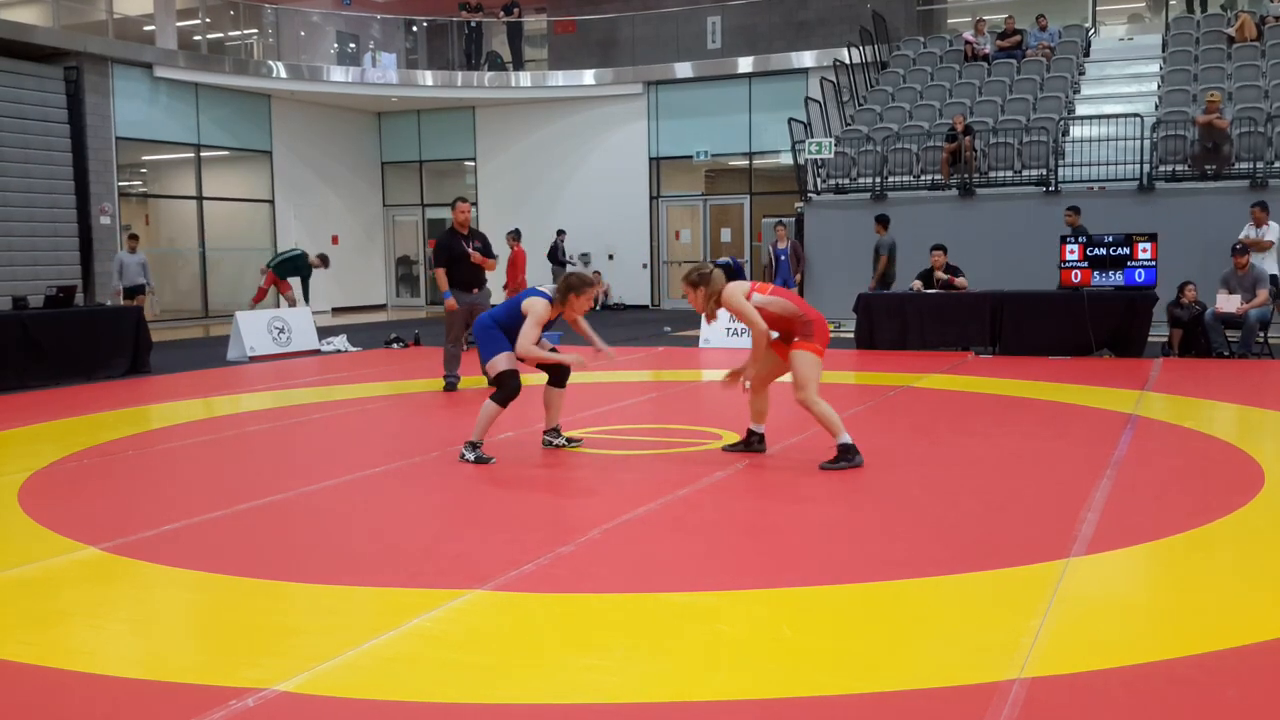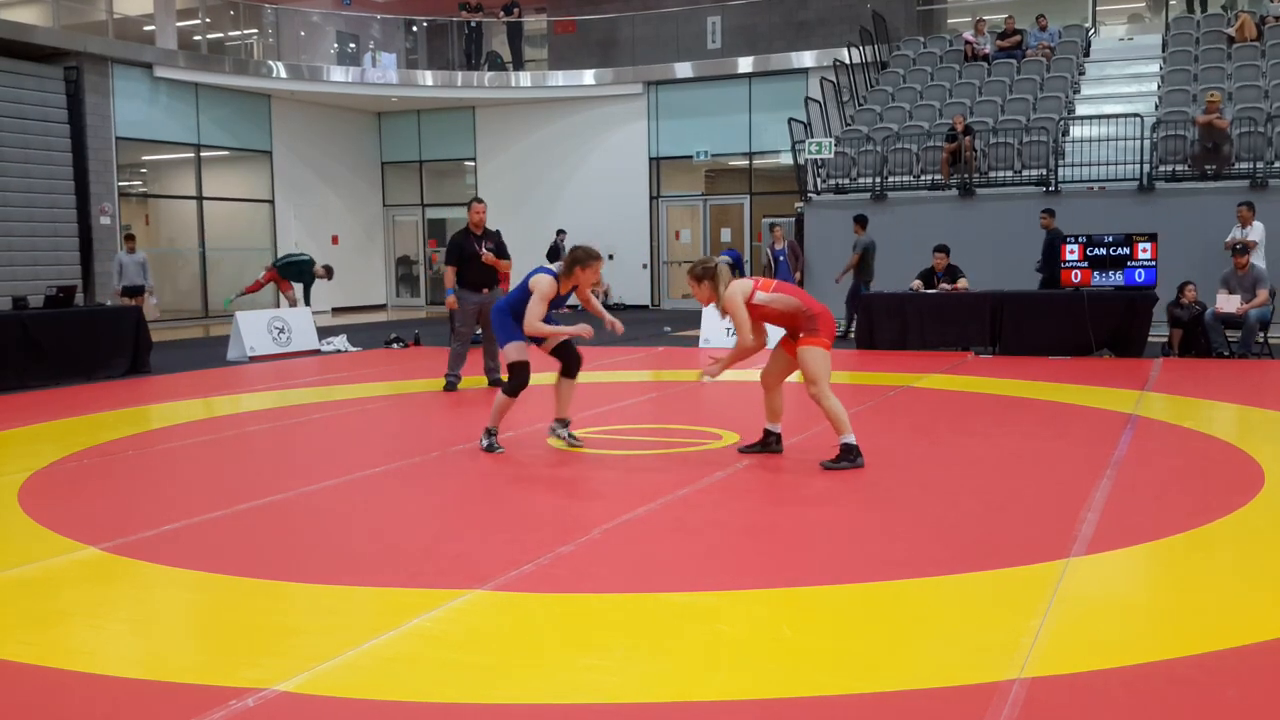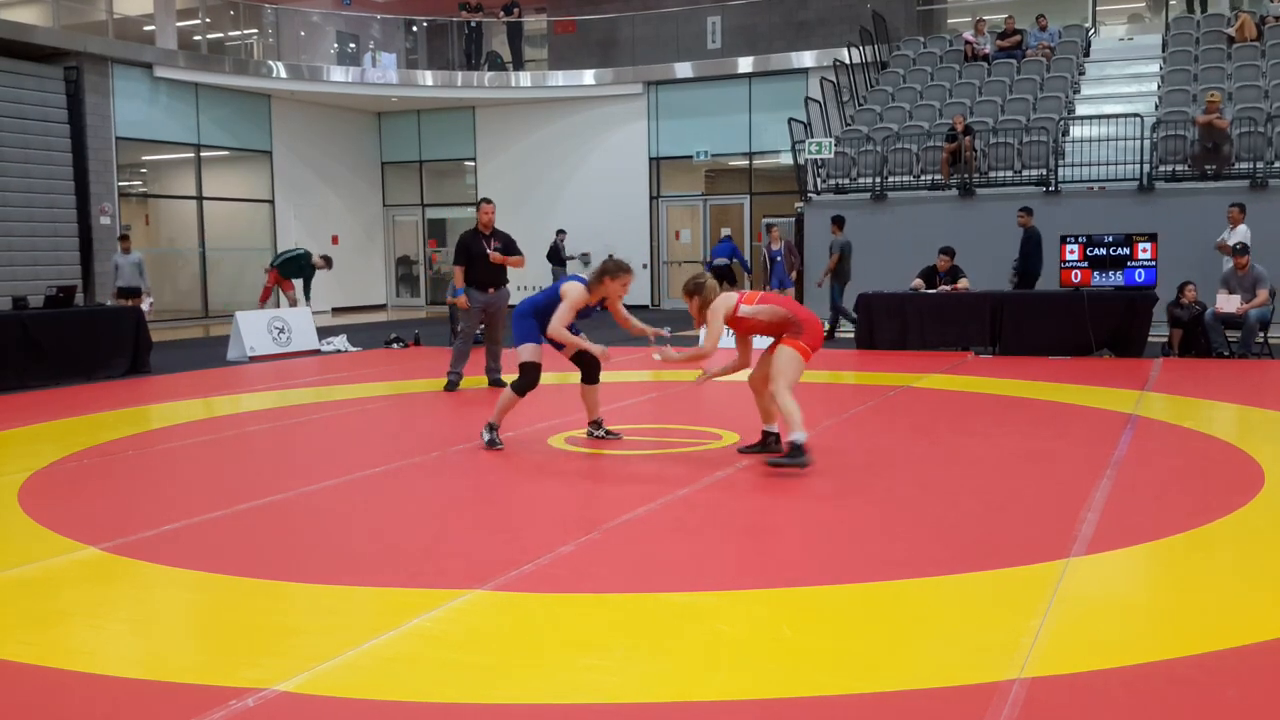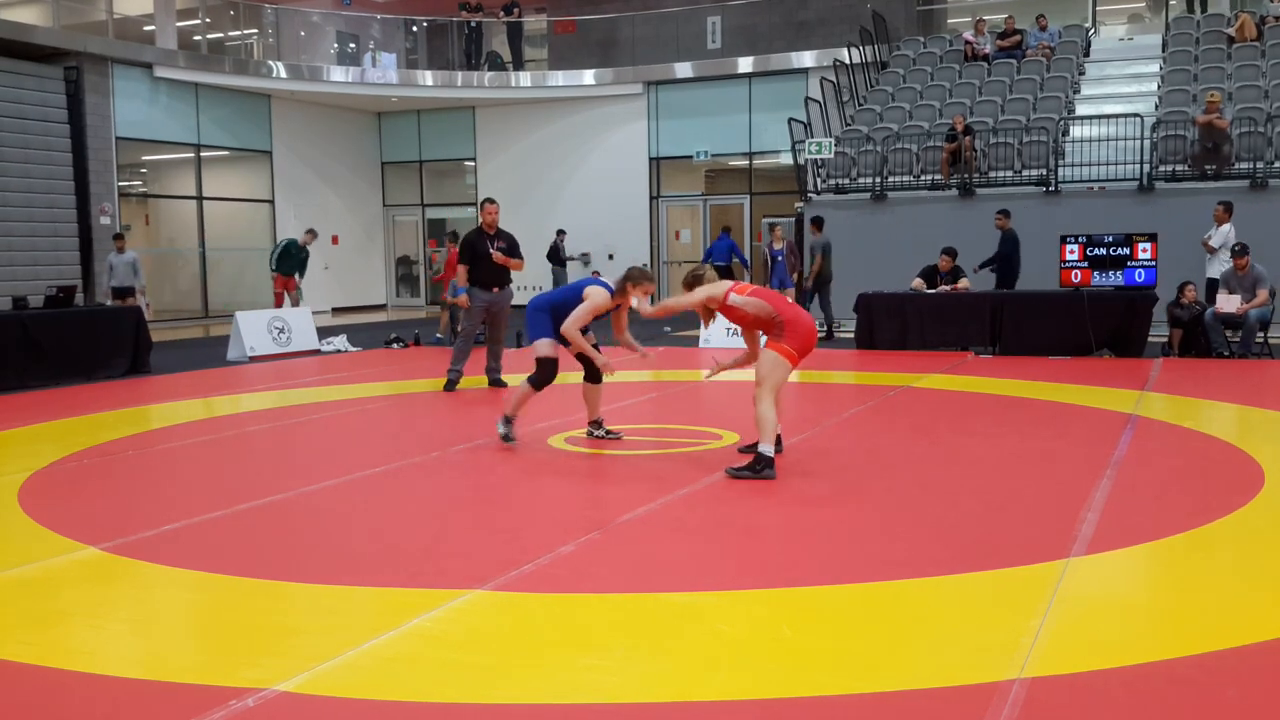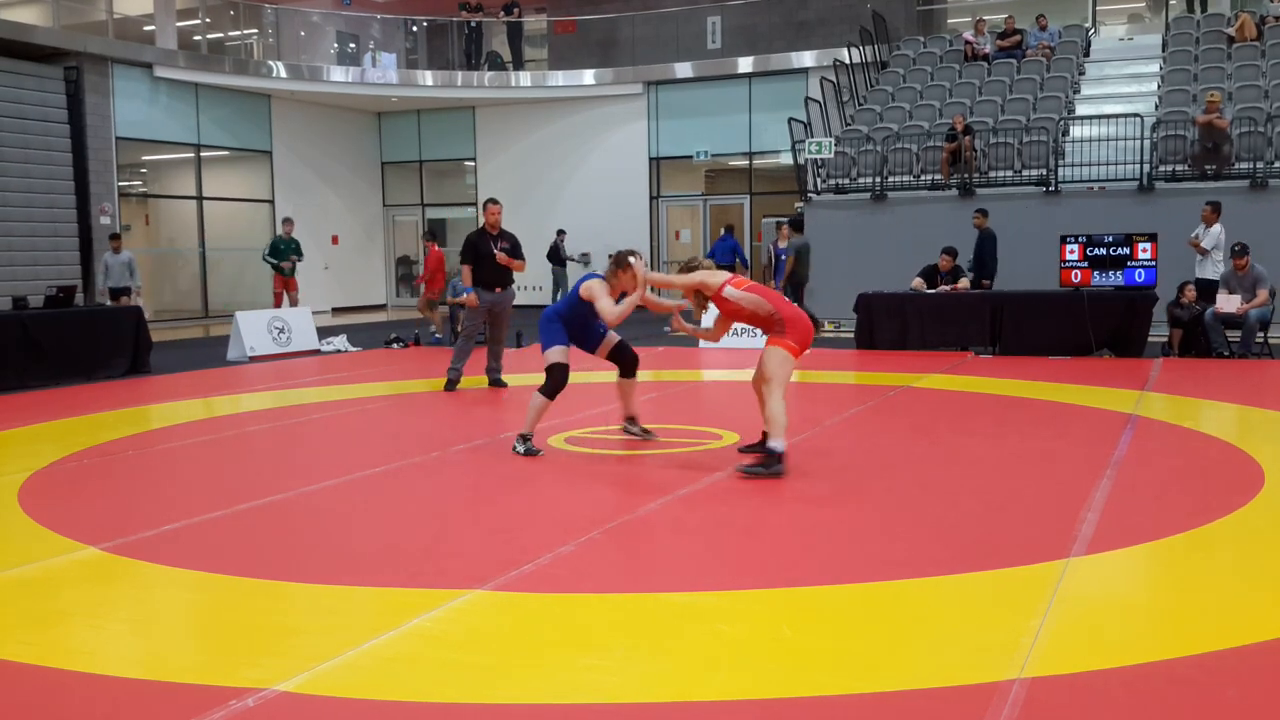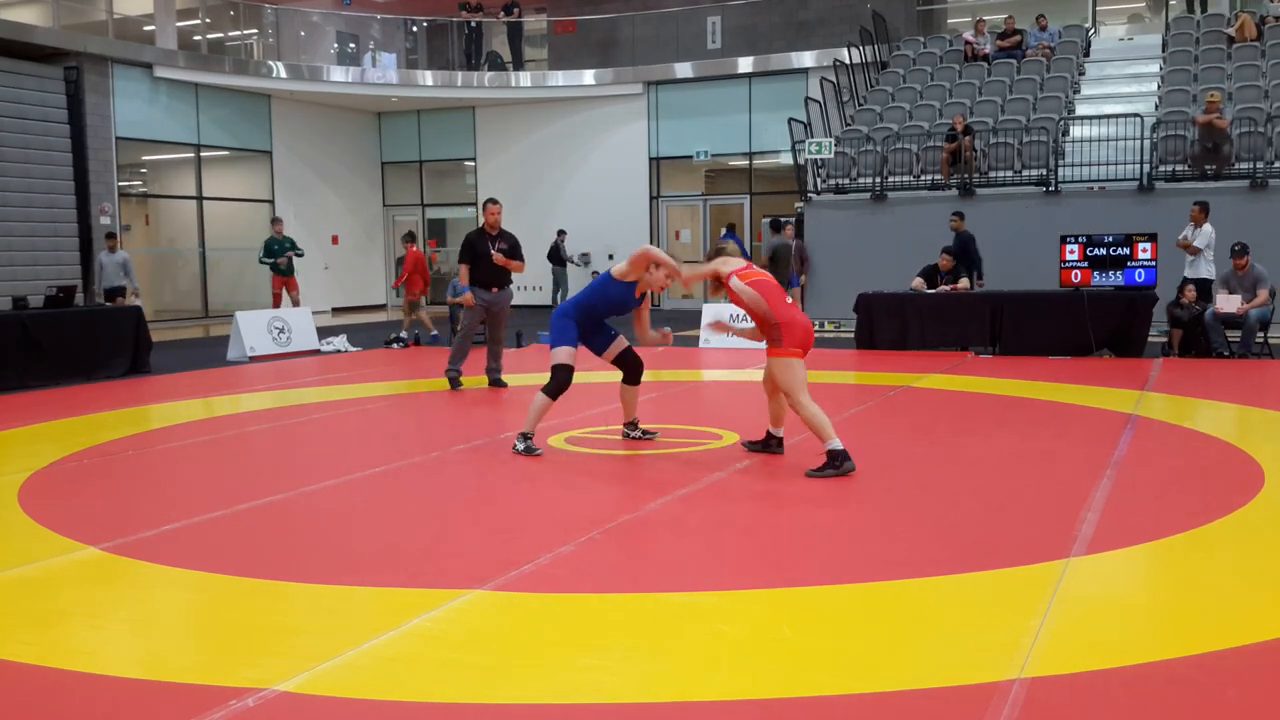
dt=0.3s
person 1, frame 1
left shoulder: (728, 294)
right shoulder: (735, 296)
left elbow: (762, 329)
right elbow: (764, 336)
left wrist: (751, 368)
right wrist: (746, 369)
left hip: (809, 328)
right hip: (794, 332)
left knee: (805, 396)
right knee: (756, 381)
left ankle: (849, 451)
right ankle: (755, 438)
person 1, frame 2
left shoulder: (731, 293)
right shoulder: (741, 295)
left elbow: (745, 341)
right elbow: (759, 341)
left wrist: (721, 366)
right wrist: (726, 362)
left hip: (814, 322)
right hip: (801, 327)
left knee: (817, 390)
right knee: (769, 380)
left ankle: (851, 451)
right ankle: (771, 439)
person 1, frame 3
left shoulder: (717, 305)
right shoulder: (736, 314)
left elbow: (707, 349)
right elbow: (744, 360)
left wrist: (676, 357)
right wrist: (714, 373)
left hip: (803, 328)
right hip: (796, 329)
left knee: (777, 389)
right knee: (757, 381)
left ankle: (797, 449)
right ankle: (771, 439)
person 1, frame 4
left shoulder: (712, 291)
right shoulder: (736, 301)
left elbow: (675, 304)
right elbow: (753, 354)
left wrist: (648, 311)
right wrist: (726, 366)
left hip: (791, 328)
right hip: (801, 327)
left knee: (763, 394)
right knee: (765, 387)
left ankle: (765, 461)
right ankle: (772, 440)
person 1, frame 5
left shoulder: (708, 278)
right shoulder: (727, 300)
left elbow: (661, 281)
right elbow: (714, 335)
right wrist: (686, 328)
left hip: (788, 326)
right hip: (792, 324)
left knee: (773, 390)
right knee: (760, 384)
left ankle: (774, 459)
right ankle: (772, 440)
person 1, frame 6
left shoulder: (725, 264)
right shoulder: (752, 278)
left elbow: (687, 275)
right elbow: (761, 334)
right wrist: (728, 328)
left hip: (786, 330)
right hip: (798, 326)
left knee: (798, 399)
right knee: (771, 385)
left ankle: (839, 456)
right ankle: (774, 440)
person 2, frame 1
left shoulder: (563, 301)
right shoulder: (541, 306)
left elbow: (575, 320)
right elbow: (522, 350)
left wrist: (597, 343)
right wrist: (562, 358)
left hip: (512, 330)
right hip: (490, 330)
left knee: (559, 370)
right knee: (510, 386)
left ankle: (551, 433)
right ankle: (471, 446)
person 2, frame 2
left shoulder: (574, 278)
right shoulder: (547, 282)
left elbow: (587, 299)
right elbow: (529, 328)
left wrist: (606, 316)
right wrist: (570, 330)
left hip: (535, 316)
right hip: (508, 316)
left knee: (572, 359)
right knee: (520, 376)
left ankle: (560, 423)
right ankle: (490, 432)
person 2, frame 3
left shoulder: (606, 293)
right shoulder: (578, 291)
left elbow: (625, 320)
right elbow: (553, 331)
left wrist: (648, 331)
right wrist: (588, 346)
left hip: (556, 319)
right hip: (528, 316)
left knee: (592, 365)
right knee: (530, 377)
left ankle: (595, 425)
right ankle: (491, 427)
person 2, frame 4
left shoulder: (622, 299)
right shoulder: (602, 296)
left elbow: (621, 334)
right elbow: (567, 329)
left wrist: (639, 349)
right wrist: (596, 356)
left hip: (564, 316)
right hip: (541, 311)
left knee: (596, 366)
right knee: (547, 372)
left ankle: (595, 425)
right ankle: (507, 419)
person 2, frame 5
left shoulder: (630, 286)
right shoulder: (597, 286)
left elbow: (655, 304)
right elbow: (611, 319)
left wrist: (675, 306)
right wrist: (637, 294)
left hip: (583, 324)
right hip: (556, 322)
left knee: (629, 359)
right knee: (557, 378)
left ankle: (630, 421)
right ankle: (523, 439)
person 2, frame 6
left shoulder: (643, 296)
right shoulder: (628, 272)
left elbow: (644, 337)
right elbow: (646, 251)
left wrist: (663, 337)
right wrist: (675, 267)
left hip: (593, 325)
right hip: (568, 319)
left knee: (634, 366)
right knee: (561, 379)
left ankle: (630, 426)
right ankle: (523, 437)
person 3, frame 1
left shoulder: (480, 237)
right shoulder: (444, 240)
left elbow: (493, 265)
right elbow: (439, 270)
left wrist: (482, 260)
right wrist: (447, 295)
left hip: (481, 294)
right hip: (457, 295)
right knee: (454, 339)
right ankle: (451, 378)
person 3, frame 2
left shoulder: (495, 238)
right shoulder: (458, 239)
left elbow: (507, 266)
right elbow: (450, 268)
left wrist: (494, 261)
right wrist: (449, 293)
left hip: (492, 294)
right hip: (467, 295)
left knee: (492, 337)
right knee: (461, 337)
left ankle: (493, 375)
right ankle: (452, 377)
person 3, frame 3
left shoulder: (504, 238)
right shoulder: (466, 238)
left elbow: (521, 261)
right elbow: (458, 268)
left wrist: (503, 259)
right wrist: (460, 292)
left hip: (499, 293)
right hip: (474, 293)
left knee: (495, 338)
right knee: (464, 335)
left ankle: (494, 375)
right ankle: (454, 376)
person 3, frame 4
left shoulder: (508, 238)
right shoulder: (471, 238)
left elbow: (520, 265)
right elbow: (462, 267)
left wrist: (505, 260)
right wrist: (461, 291)
left hip: (502, 293)
right hip: (477, 293)
left knee: (497, 337)
right knee: (466, 333)
left ankle: (494, 374)
right ankle: (453, 375)
person 3, frame 5
left shoulder: (510, 239)
right shoulder: (474, 238)
left elbow: (522, 266)
right elbow: (466, 267)
left wrist: (508, 261)
right wrist: (469, 291)
left hip: (504, 294)
right hip: (481, 293)
left knee: (498, 337)
right knee: (468, 333)
left ankle: (494, 375)
right ankle: (454, 374)
person 3, frame 6
left shoulder: (510, 239)
right shoulder: (472, 238)
left elbow: (520, 267)
right elbow: (464, 266)
left wrist: (505, 262)
right wrist: (466, 290)
left hip: (502, 293)
right hip: (478, 292)
left knee: (497, 337)
right knee: (465, 332)
left ankle: (494, 375)
right ankle: (453, 372)
